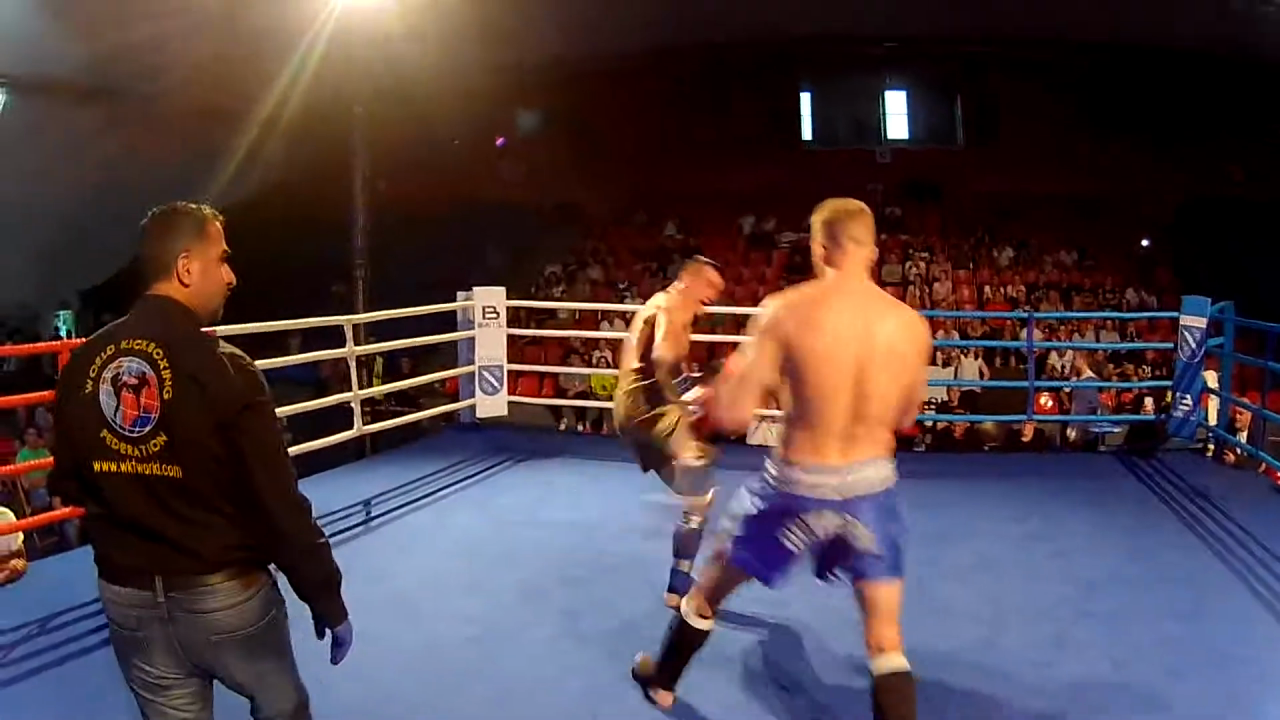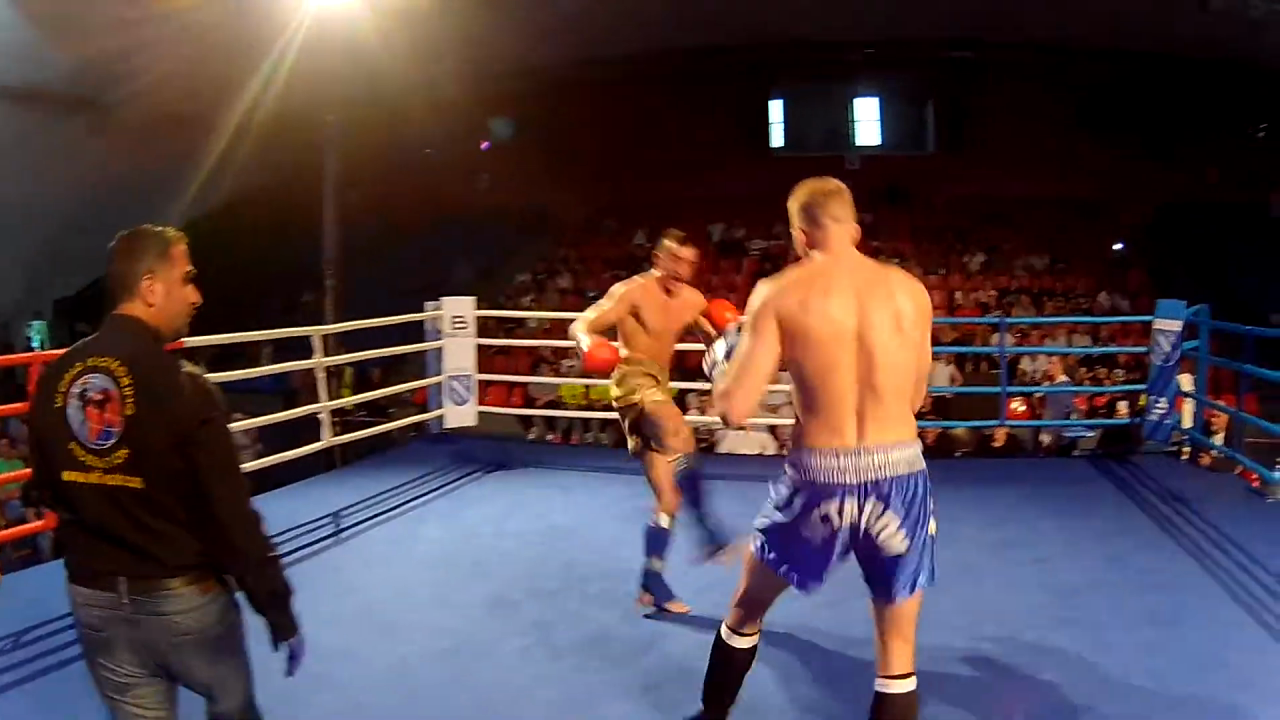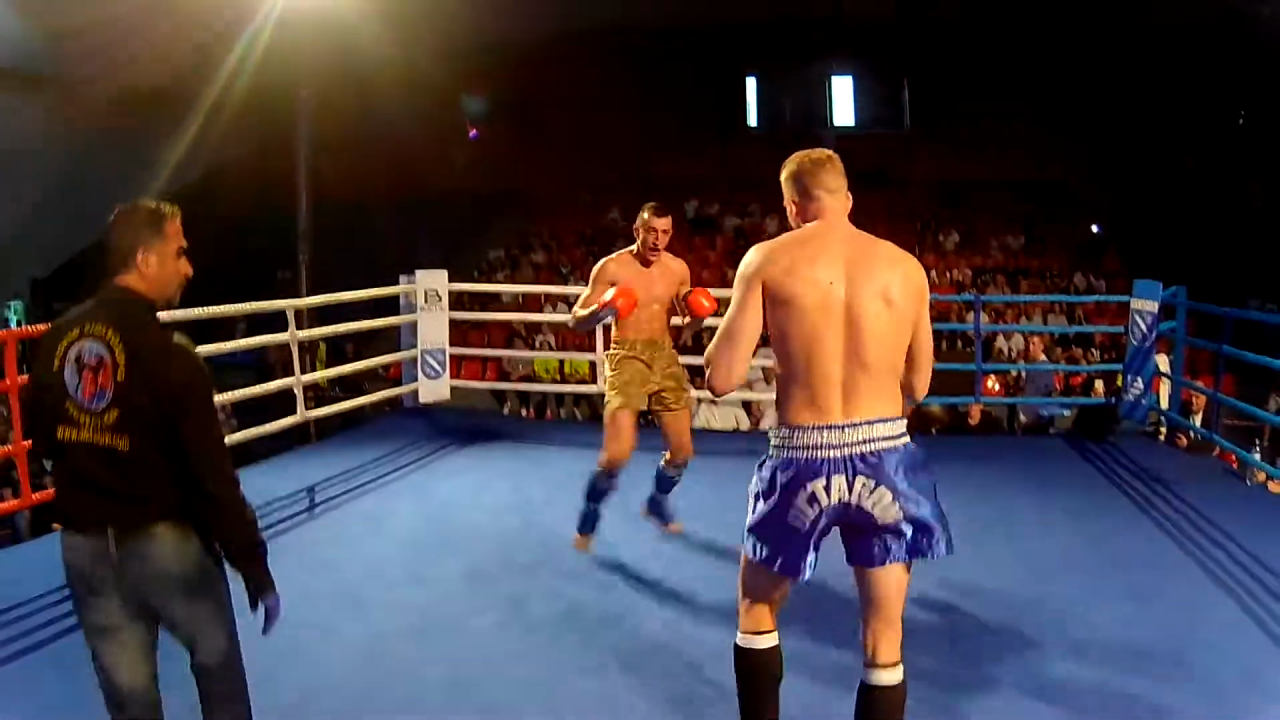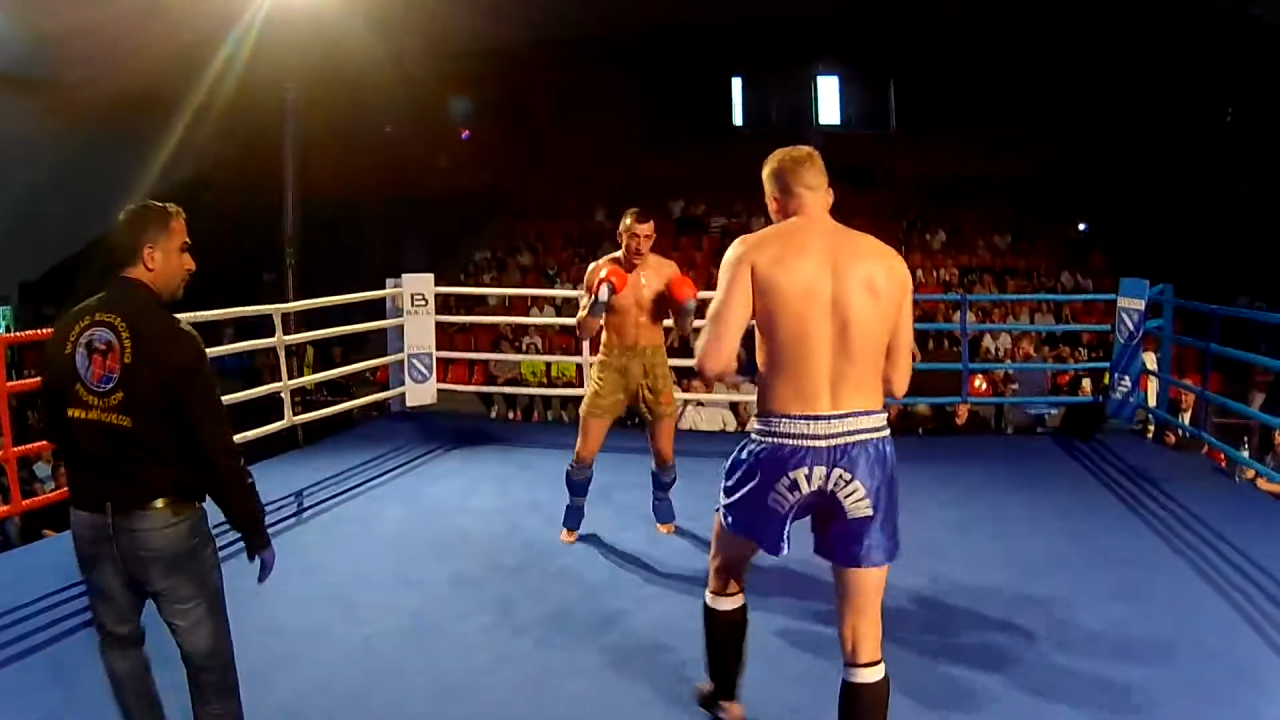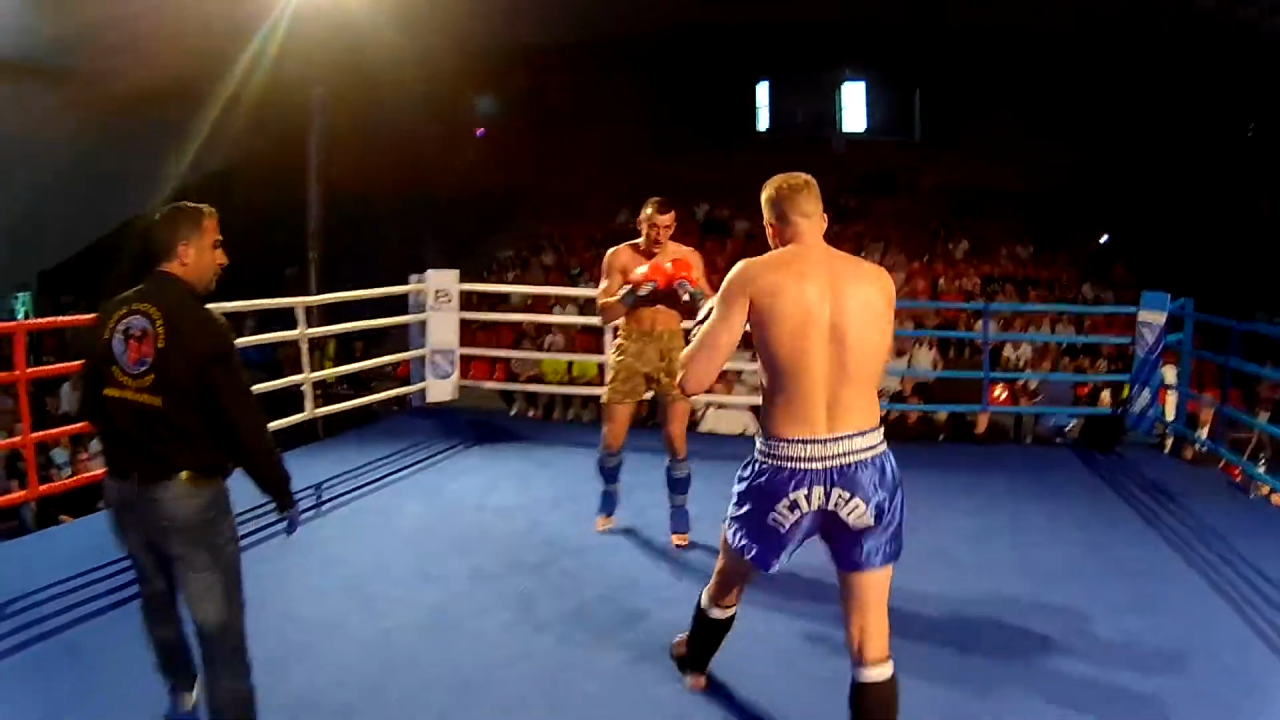
dt=0.2s
person 1, frame 1
left shoulder: (785, 312)
right shoulder: (912, 325)
left elbow: (725, 413)
left hip: (794, 487)
right hip: (872, 488)
left knee: (715, 588)
right knee: (886, 645)
left ankle: (663, 678)
person 1, frame 2
left shoulder: (778, 294)
right shoulder: (912, 293)
left elbow: (735, 409)
left wrist: (728, 357)
left hip: (817, 484)
right hip: (898, 482)
left knee: (749, 607)
right knee: (896, 656)
person 1, frame 3
left shoulder: (766, 260)
right shoulder: (906, 268)
left elbow: (721, 377)
right elbow: (918, 385)
left hip: (804, 459)
right hip: (886, 457)
left knee: (757, 607)
right knee: (884, 639)
person 1, frame 4
left shoulder: (752, 250)
right shoulder: (888, 261)
left elbow: (712, 363)
right elbow: (899, 380)
left hip: (783, 447)
right hip: (866, 447)
left knee: (726, 564)
right knee: (863, 632)
person 1, frame 5
left shoulder: (751, 277)
right shoulder: (879, 282)
left elbow: (693, 380)
left wrist: (710, 324)
left hip: (785, 467)
right hip: (863, 464)
left knee: (729, 578)
right knee: (870, 636)
left ankle: (696, 659)
person 2, frame 1
left shoulder: (83, 364)
right shoulder: (221, 368)
left elbow: (69, 483)
right elbow: (276, 503)
right wrist: (327, 600)
left hip: (129, 598)
right hip: (227, 596)
person 2, frame 2
left shoulder: (56, 379)
right shoulder: (180, 387)
left elbow: (45, 491)
right elbow: (230, 514)
right wrist: (280, 611)
left hip: (98, 602)
right hip: (187, 598)
person 2, frame 3
left shoulder: (56, 340)
right shoulder: (165, 354)
left elbow: (45, 443)
right elbow: (211, 473)
right wrist: (255, 568)
left hip: (86, 547)
right hip: (168, 544)
right knee: (217, 667)
person 2, frame 4
left shoulder: (70, 328)
right shoulder: (171, 339)
left elbow: (55, 426)
right elbow: (214, 448)
right wrist: (254, 529)
left hip: (91, 521)
right hip: (166, 521)
left knee: (120, 641)
right knee: (207, 657)
person 2, frame 5
left shoulder: (111, 316)
right shoulder: (201, 326)
left elbow: (93, 406)
right elbow: (244, 426)
right wrist: (283, 494)
left hip: (124, 491)
right hip: (189, 494)
left knee: (157, 596)
right knee: (220, 628)
person 3, frame 1
left shoulder: (675, 316)
right shoulder: (672, 306)
right elbow: (663, 354)
right wrist: (692, 390)
left hip: (653, 406)
right hip: (646, 400)
left knee: (697, 496)
left ankle: (678, 584)
person 3, frame 2
left shoulder: (693, 300)
right shoulder: (631, 291)
left elbow: (717, 340)
right elbow: (582, 326)
left wrist: (725, 332)
right wrist: (587, 343)
left hip: (659, 386)
right hip: (632, 383)
left knee: (667, 496)
right knee: (680, 434)
left ankle: (653, 585)
right ankle: (709, 534)
person 3, frame 3
left shoulder: (678, 269)
right shoulder: (610, 268)
left elbow: (690, 320)
right elbow: (576, 320)
left wrist: (699, 314)
right wrist: (597, 313)
left hip: (665, 359)
right hip: (626, 360)
left knee: (682, 452)
right knee: (619, 453)
left ankle: (657, 502)
right ankle: (589, 516)
person 3, frame 4
left shoulder: (667, 270)
right shoulder: (599, 271)
left elbow: (685, 326)
right elbow: (583, 331)
left wrist: (688, 308)
right wrist: (596, 304)
left hip: (654, 363)
right hip: (612, 363)
left knee: (664, 453)
right knee: (585, 452)
left ankle: (662, 504)
right ankle: (574, 511)
person 3, frame 5
left shoulder: (688, 257)
right shoulder: (618, 257)
right elbow: (605, 313)
left wrist: (694, 293)
right wrist: (630, 293)
left hip: (671, 349)
right hip: (630, 349)
left knee: (676, 442)
right knee: (612, 439)
left ankle: (679, 515)
right ankle: (609, 496)
